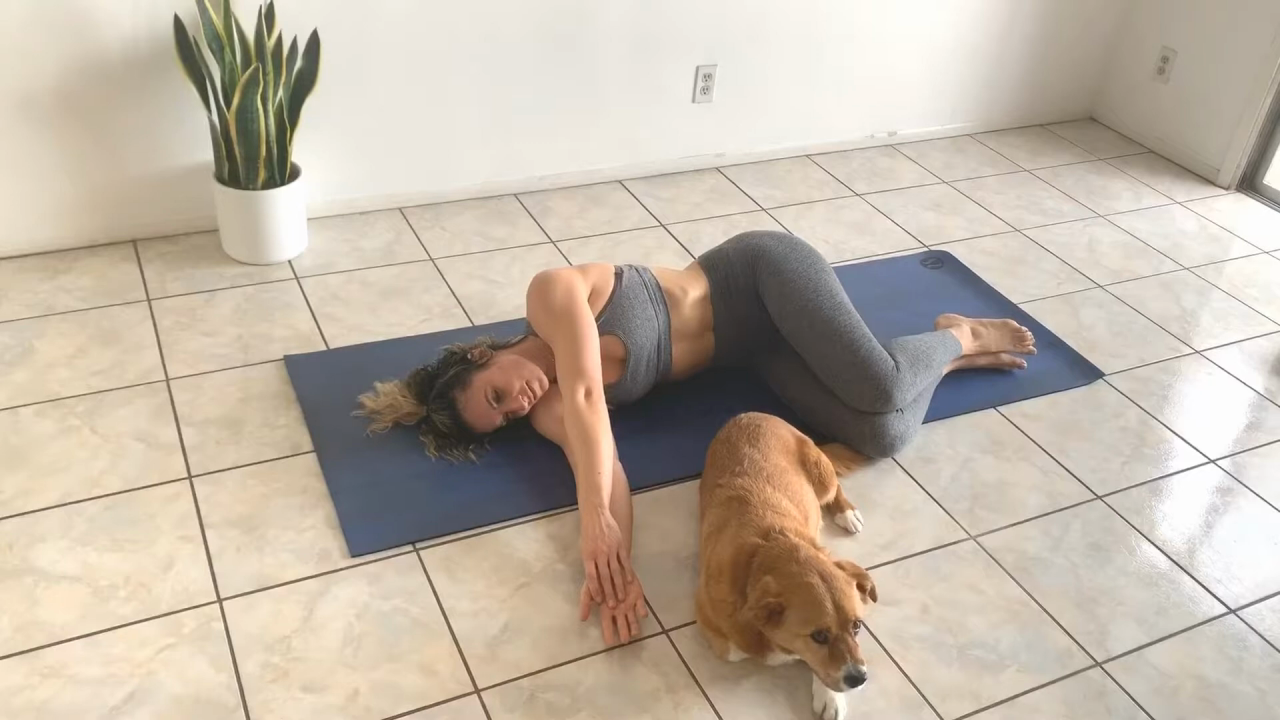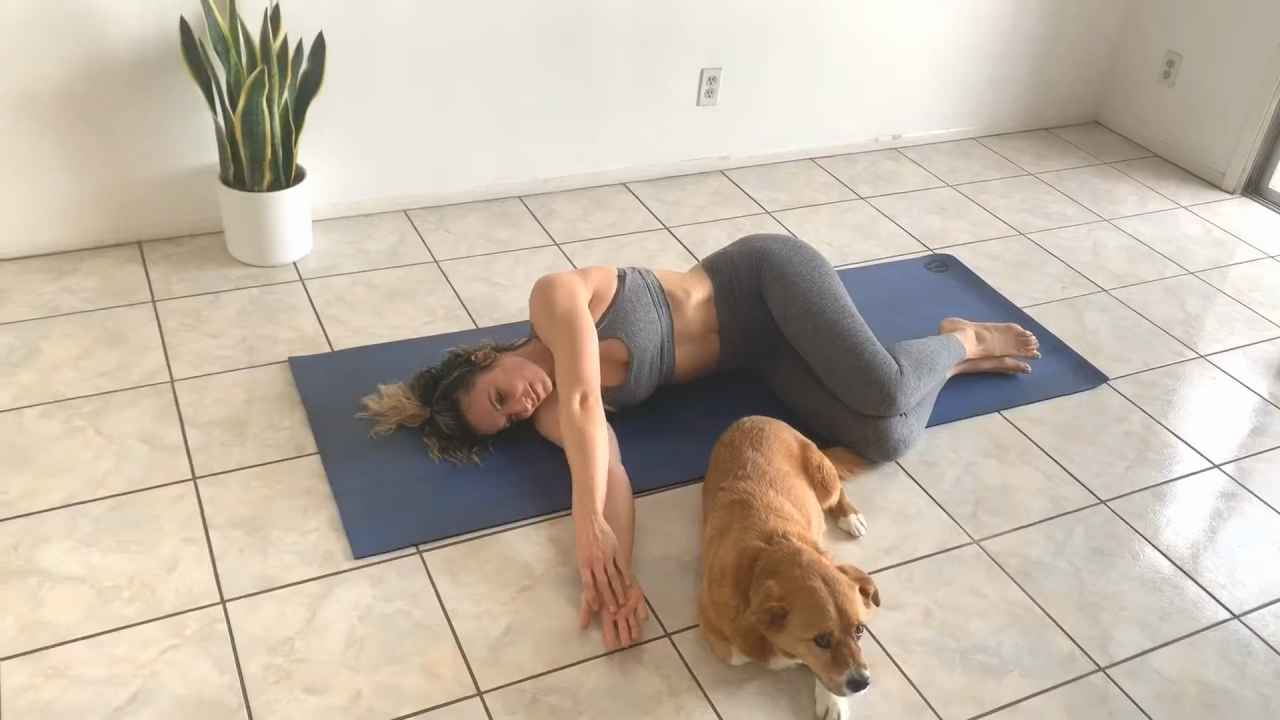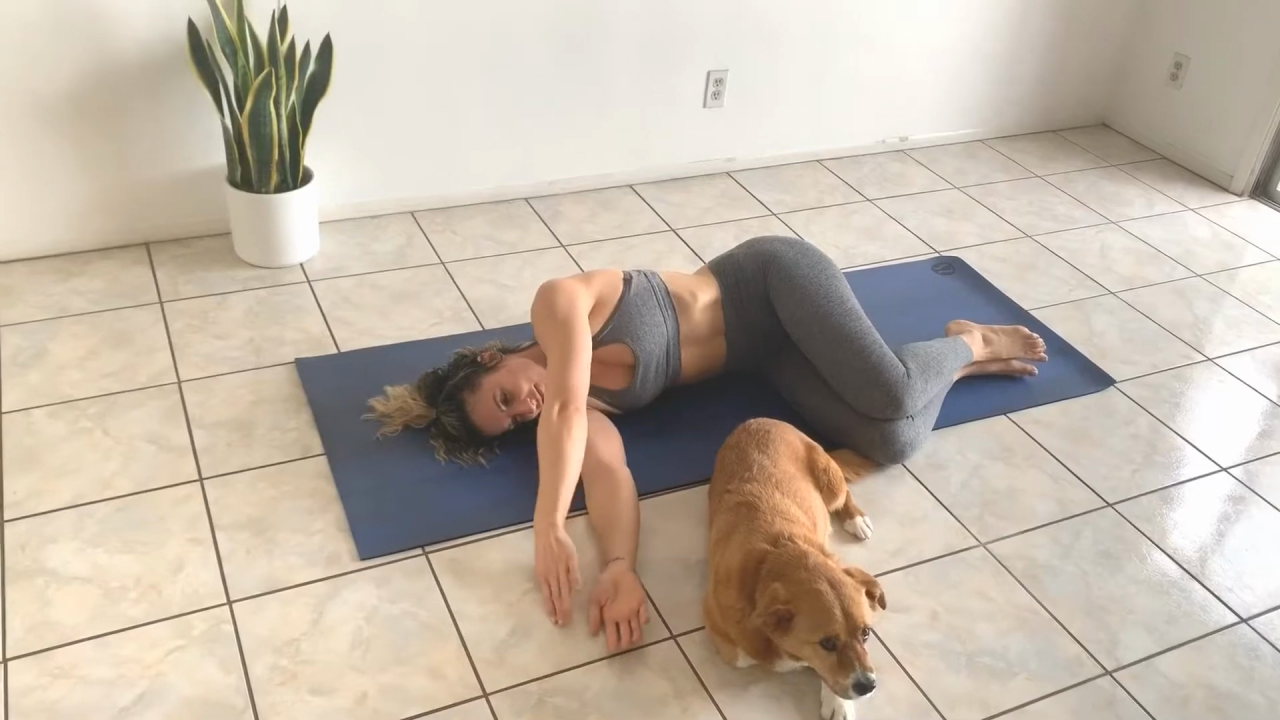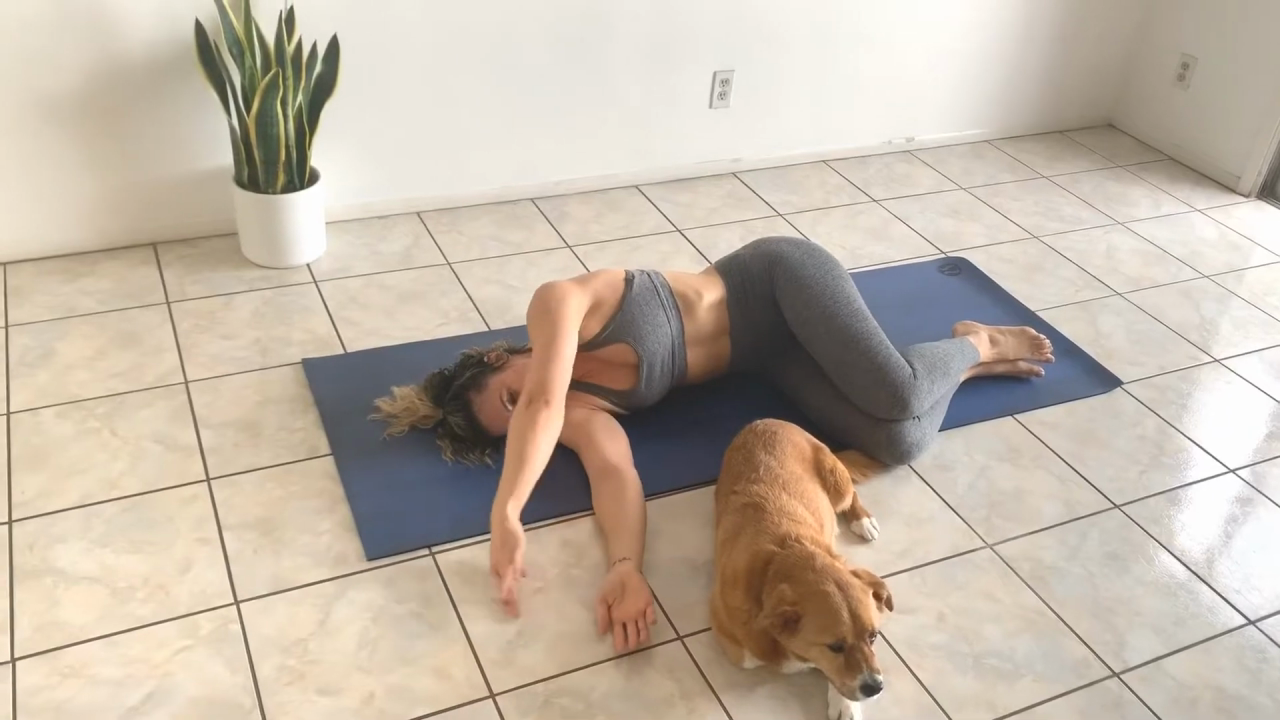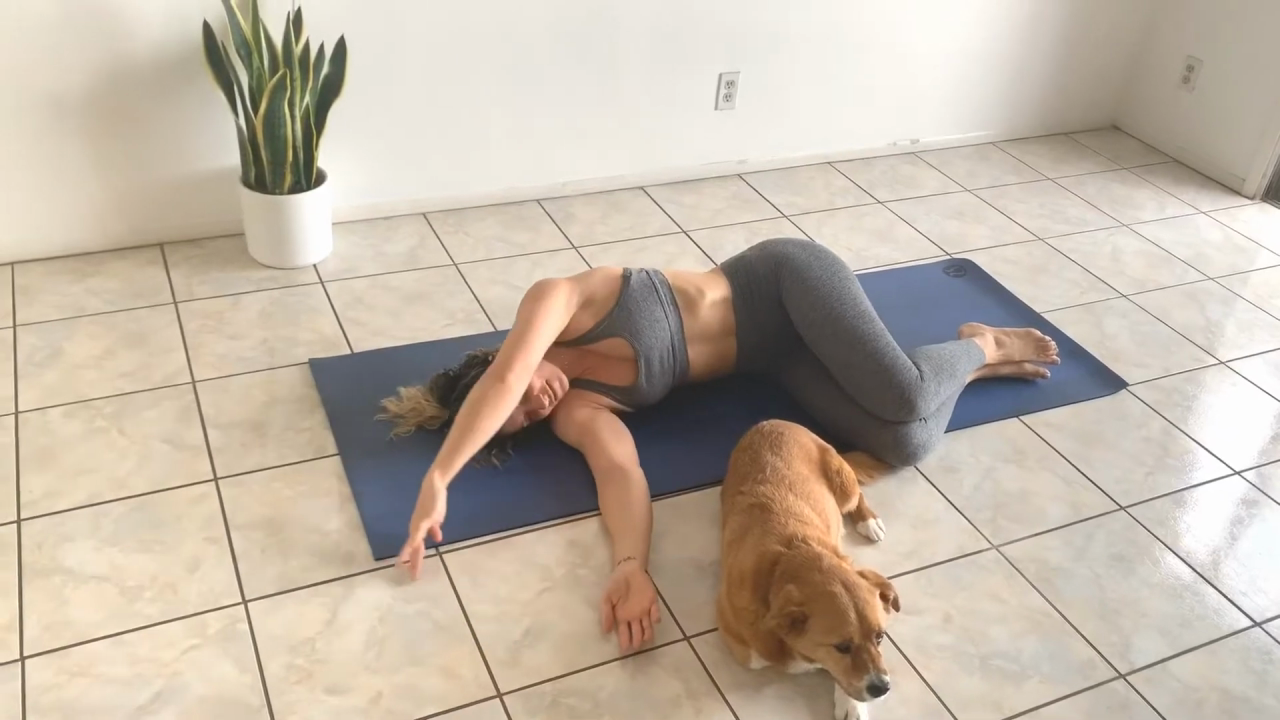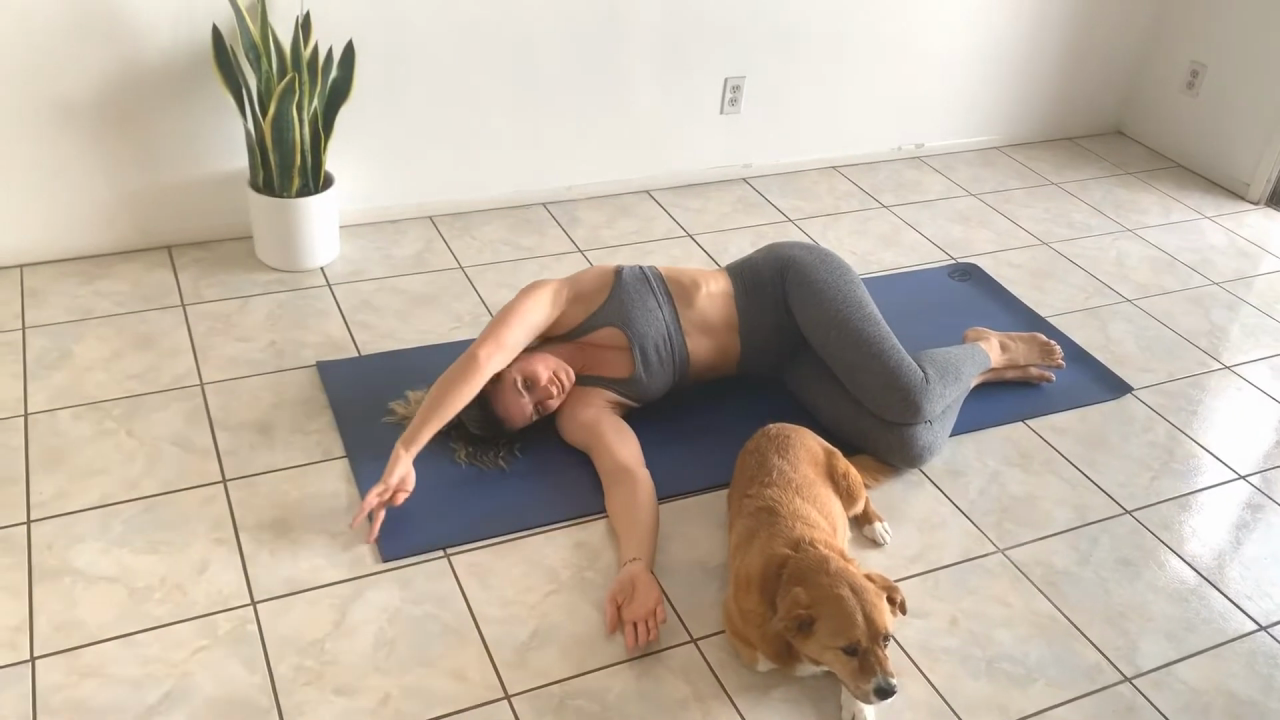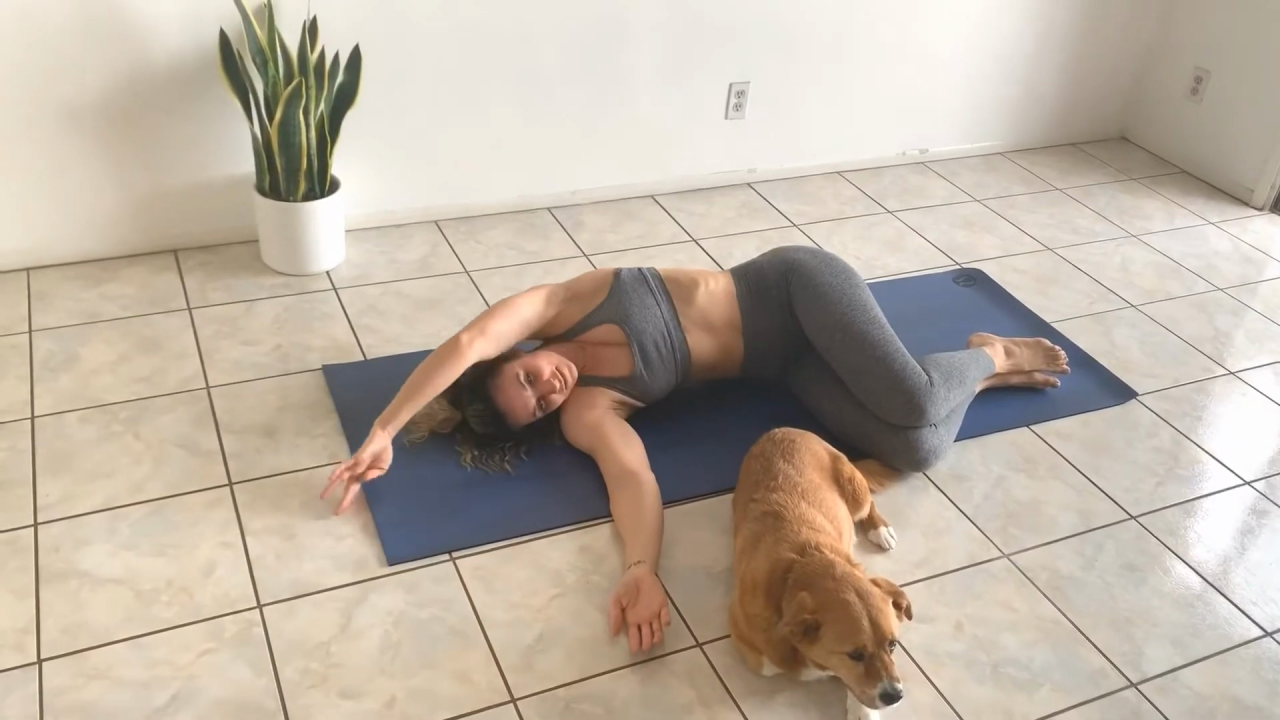
dt=0.3s
person 1, frame 1
left shoulder: (548, 294)
right shoulder: (549, 411)
left elbow: (586, 394)
right elbow: (600, 458)
left wrist: (596, 519)
right wrist: (615, 560)
left hip: (762, 271)
right hip: (750, 347)
left knee: (880, 393)
right knee: (880, 434)
left ankle: (957, 337)
right ankle: (946, 354)
person 1, frame 2
left shoulder: (553, 298)
right shoulder: (552, 418)
left elbow: (582, 403)
right elbow: (606, 466)
left wrist: (590, 527)
right wrist: (618, 564)
left hip: (765, 275)
right hip: (753, 352)
left knee: (883, 395)
right knee: (885, 440)
left ankle: (962, 343)
right ankle: (956, 357)
person 1, frame 3
left shoulder: (557, 303)
right shoulder: (570, 415)
left elbow: (566, 407)
right elbow: (610, 470)
left wrist: (550, 529)
right wrist: (618, 565)
left hip: (773, 276)
right hip: (761, 352)
left knee: (890, 399)
right knee: (888, 441)
left ankle: (968, 342)
right ankle: (960, 361)
person 1, frame 4
left shoulder: (557, 302)
right shoulder: (580, 415)
left elbow: (543, 399)
right elbow: (615, 472)
left wrist: (505, 518)
right wrist: (625, 567)
left hip: (778, 276)
right hip: (765, 354)
left knee: (897, 397)
right knee: (897, 443)
left ankle: (975, 345)
right ankle: (969, 360)
person 1, frame 5
left shoulder: (555, 302)
right shoulder: (578, 414)
left elbow: (505, 376)
right elbow: (621, 473)
left wrist: (436, 481)
right wrist: (630, 567)
left hip: (783, 278)
right hip: (770, 355)
left knee: (903, 401)
right knee: (903, 444)
left ankle: (981, 346)
right ankle: (975, 360)
person 1, frame 6
left shoulder: (555, 303)
right shoulder: (582, 413)
left elbow: (481, 358)
right elbow: (626, 472)
left wrist: (404, 449)
right wrist: (635, 566)
left hip: (789, 279)
right hip: (775, 359)
left knee: (909, 403)
right knee: (907, 444)
left ankle: (985, 350)
right ankle: (980, 365)
person 1, frame 7
left shoulder: (553, 308)
right shoulder: (586, 414)
left elbow: (465, 345)
right elbow: (631, 475)
left wrist: (384, 426)
right wrist: (640, 570)
left hip: (793, 282)
right hip: (776, 362)
left knee: (913, 409)
right knee: (914, 449)
left ankle: (989, 356)
right ankle: (985, 368)
